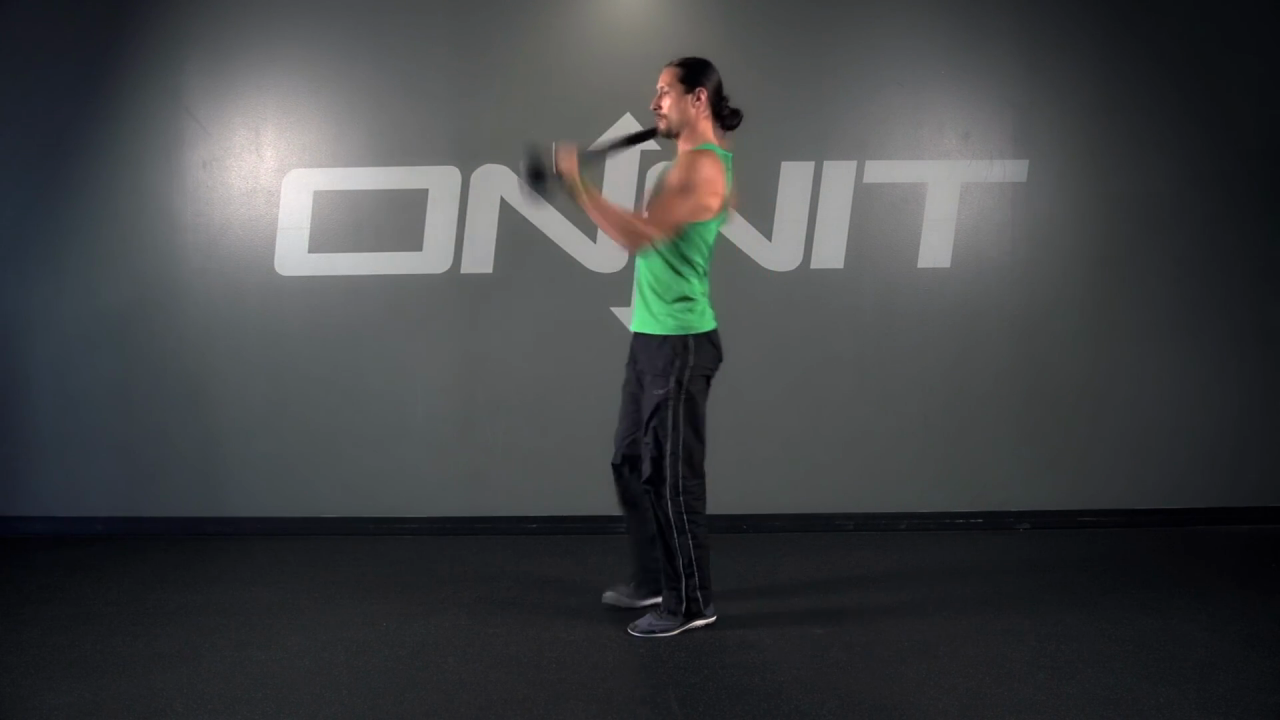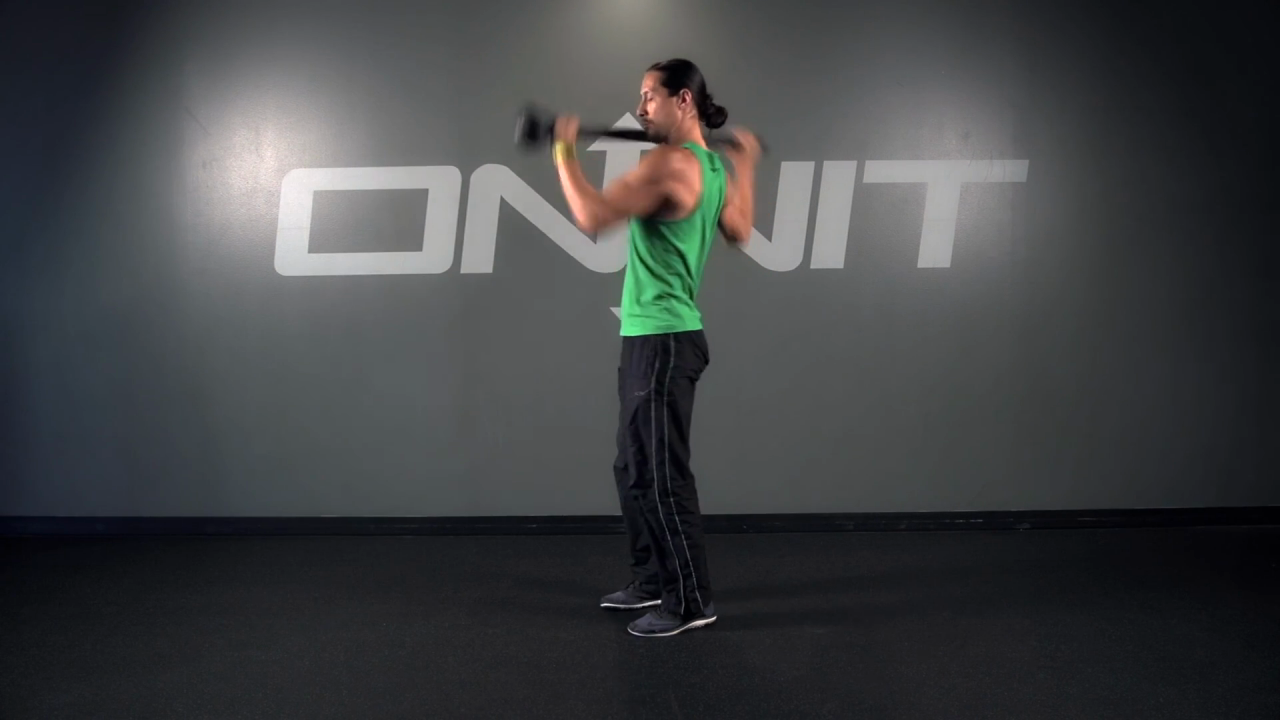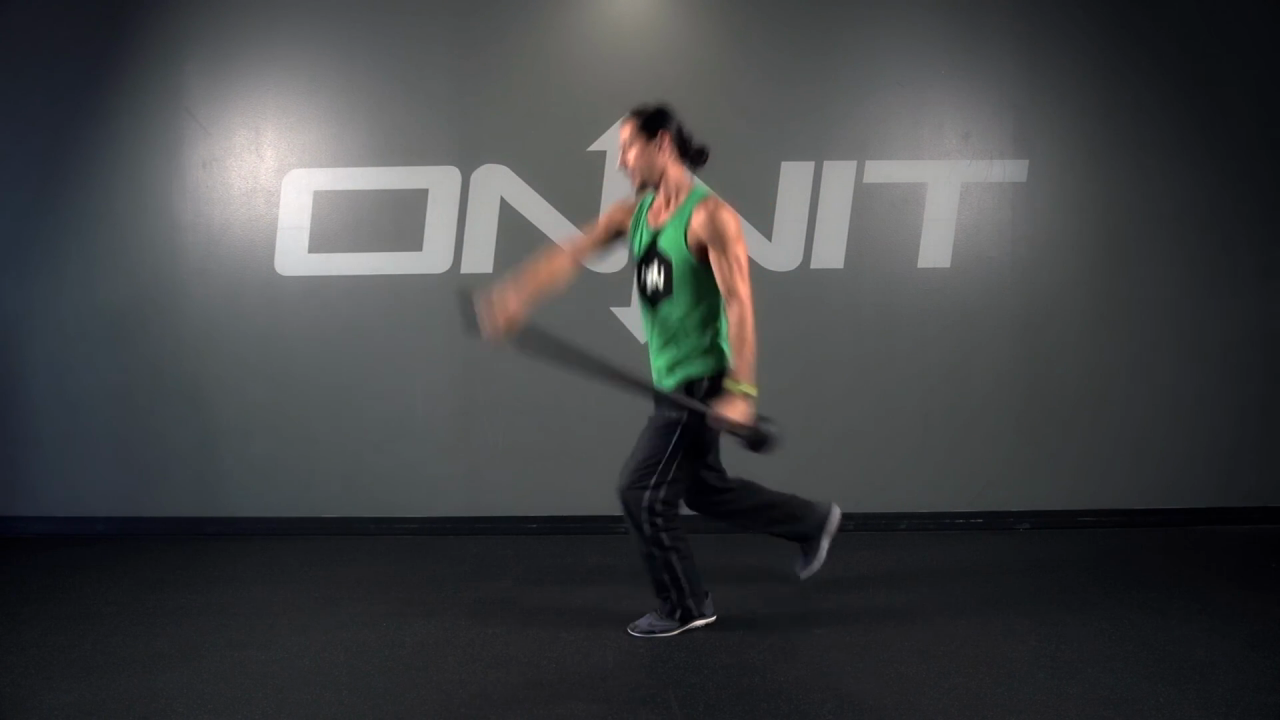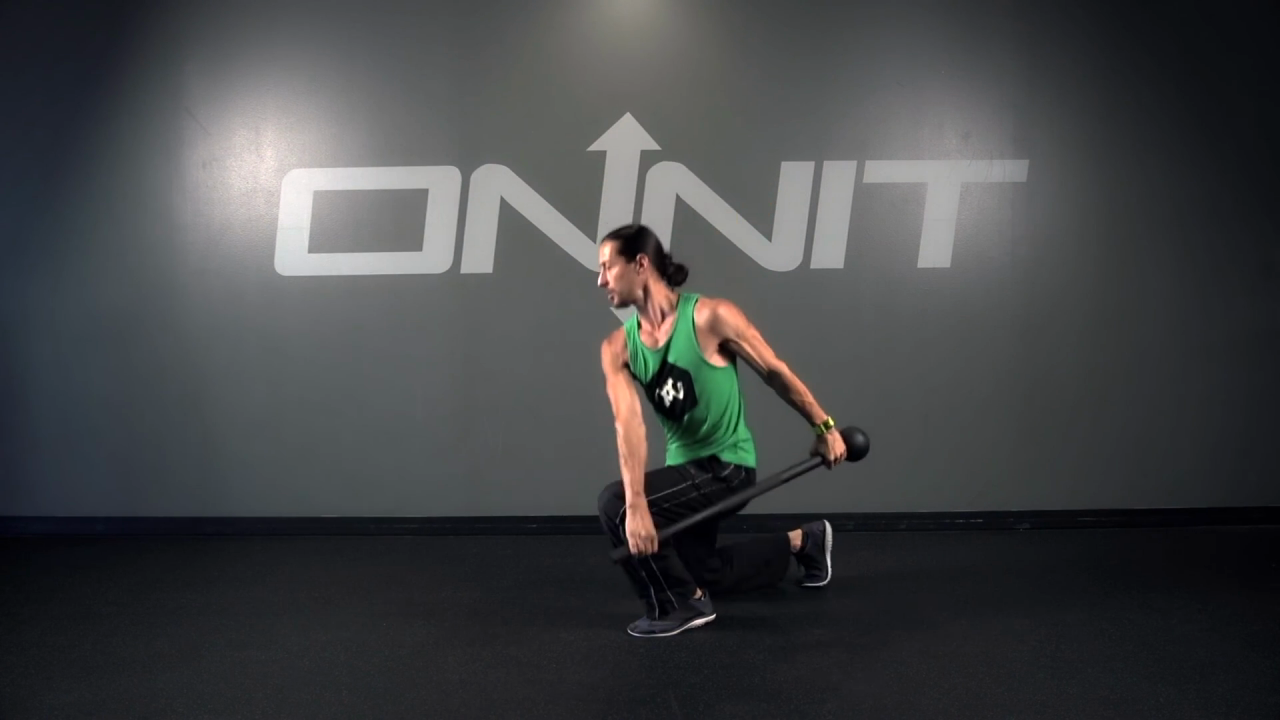
dt=0.5s
person 1, frame 1
left shoulder: (700, 167)
right shoulder: (694, 159)
left elbow: (637, 233)
left wrist: (576, 183)
left hip: (681, 343)
right hip: (650, 338)
left knee: (666, 475)
right knee: (631, 464)
left ankle: (690, 601)
right ankle: (655, 577)
person 1, frame 2
left shoulder: (669, 162)
right shoulder: (708, 165)
left elbow: (590, 215)
right elbow: (738, 232)
left wrist: (565, 147)
right wrist: (747, 163)
left hip: (665, 340)
right hip: (651, 339)
left knee: (660, 474)
right knee: (635, 469)
left ankle: (691, 601)
right ankle: (655, 579)
person 1, frame 3
left shoulder: (709, 214)
right shoulder: (635, 210)
left elbow: (739, 305)
right elbow: (571, 254)
left wrist: (740, 390)
right wrist: (518, 293)
left hip: (703, 382)
right hip: (674, 380)
left knee: (643, 490)
right knee: (702, 487)
left ankle: (686, 605)
right ankle: (811, 521)
person 1, frame 4
left shoulder: (710, 316)
right shoulder: (617, 346)
left elbow: (775, 372)
right elbow: (629, 426)
left wrist: (824, 428)
right wrist: (637, 508)
left hip: (727, 465)
right hip: (686, 464)
left knee: (613, 503)
right knee: (700, 570)
left ankle: (680, 604)
right ankle: (805, 543)
